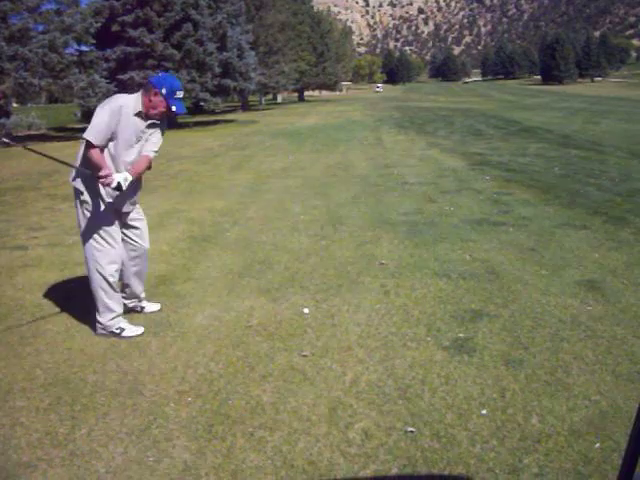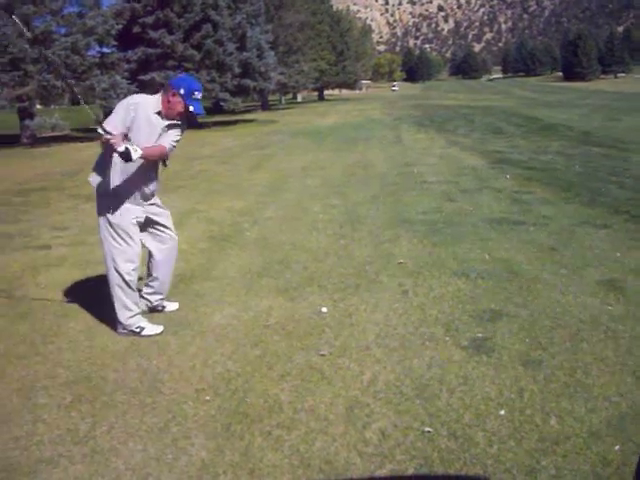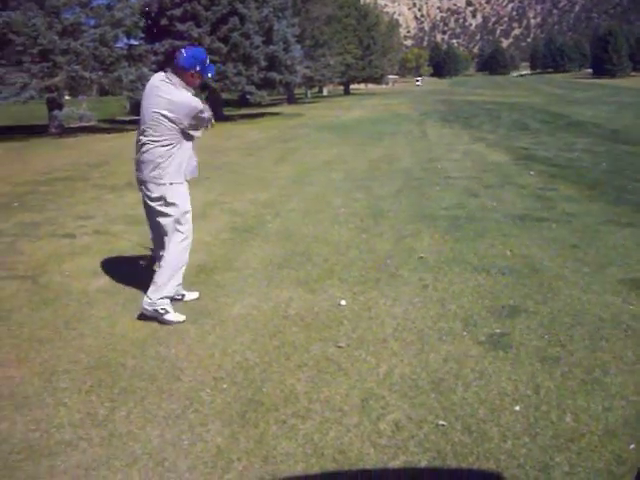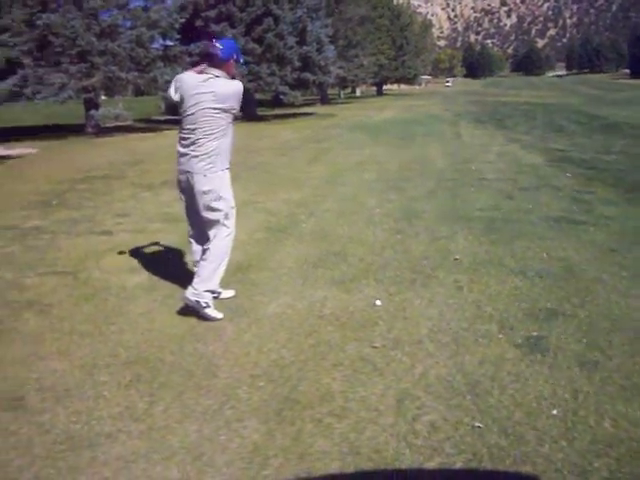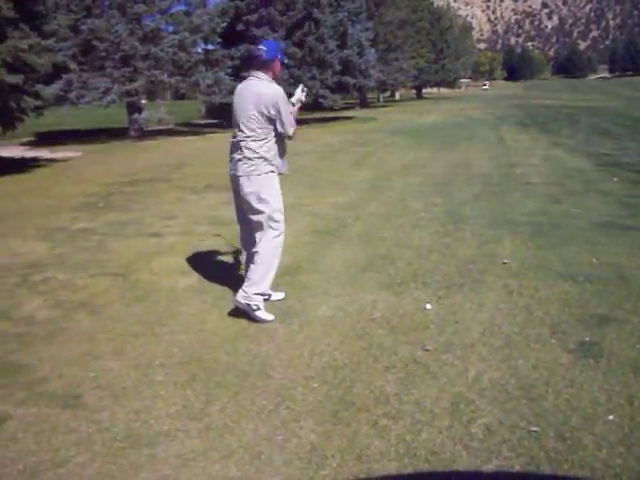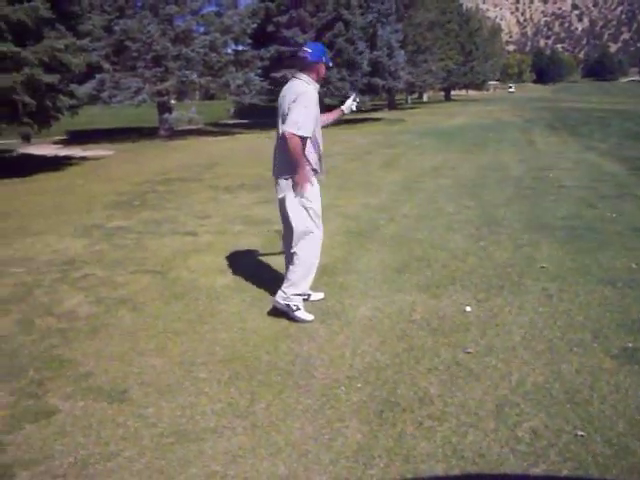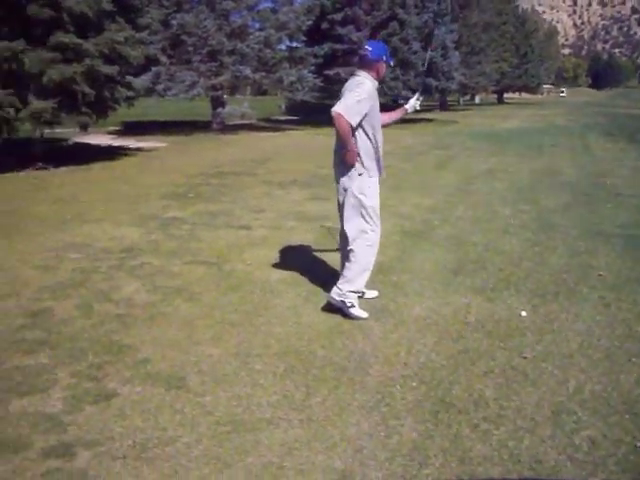
dt=0.4s
person 1, frame 1
left shoulder: (158, 122)
right shoulder: (117, 105)
left elbow: (146, 158)
right elbow: (91, 147)
left wrist: (125, 178)
right wrist: (106, 170)
left hip: (124, 194)
right hip: (94, 192)
left knee: (138, 247)
right knee: (107, 255)
left ankle: (131, 299)
right ankle: (109, 320)
person 1, frame 2
left shoulder: (177, 125)
right shoulder: (136, 104)
left elbow: (161, 151)
right elbow: (107, 138)
left wrist: (134, 150)
right wrist: (117, 143)
left hip: (145, 194)
right hip: (115, 192)
left knee: (166, 241)
right knee: (126, 257)
left ankle: (152, 297)
right ankle: (129, 319)
person 1, frame 3
left shoulder: (157, 80)
right shoulder: (189, 104)
right elbow: (206, 120)
left wrist: (199, 115)
right wrist: (206, 115)
left hip: (152, 172)
right hip: (165, 177)
left knee: (167, 231)
right knee: (179, 235)
left ankle: (170, 288)
right ankle: (155, 301)
person 1, frame 4
left shoulder: (187, 81)
right shoulder: (234, 88)
left wrist: (205, 63)
right wrist: (215, 61)
left hip: (186, 169)
right hip: (210, 171)
left knee: (199, 231)
right knee: (223, 229)
left ankle: (207, 285)
right ankle: (199, 292)
person 1, frame 5
left shoulder: (243, 88)
right shoulder: (273, 92)
right elbow: (288, 132)
left wrist: (291, 102)
right wrist: (294, 107)
left hip: (240, 170)
right hip: (260, 172)
left knee: (251, 233)
right knee: (271, 232)
left ankle: (257, 287)
right ankle: (250, 295)
person 1, frame 6
left shoulder: (293, 87)
right shoulder: (306, 92)
right elbow: (292, 134)
left wrist: (342, 110)
right wrist: (302, 169)
left hip: (287, 173)
right hip: (298, 174)
left knee: (296, 233)
right knee: (309, 234)
left ankle: (296, 288)
right ankle: (289, 296)
person 1, frame 7
left shoulder: (359, 85)
right shoulder: (365, 87)
left elbow: (375, 120)
right elbow: (339, 114)
left wrist: (406, 109)
right wrist: (350, 149)
left hip: (357, 171)
right hip: (359, 172)
left knee: (354, 230)
right knee: (366, 231)
left ankle: (351, 285)
right ankle: (345, 292)
